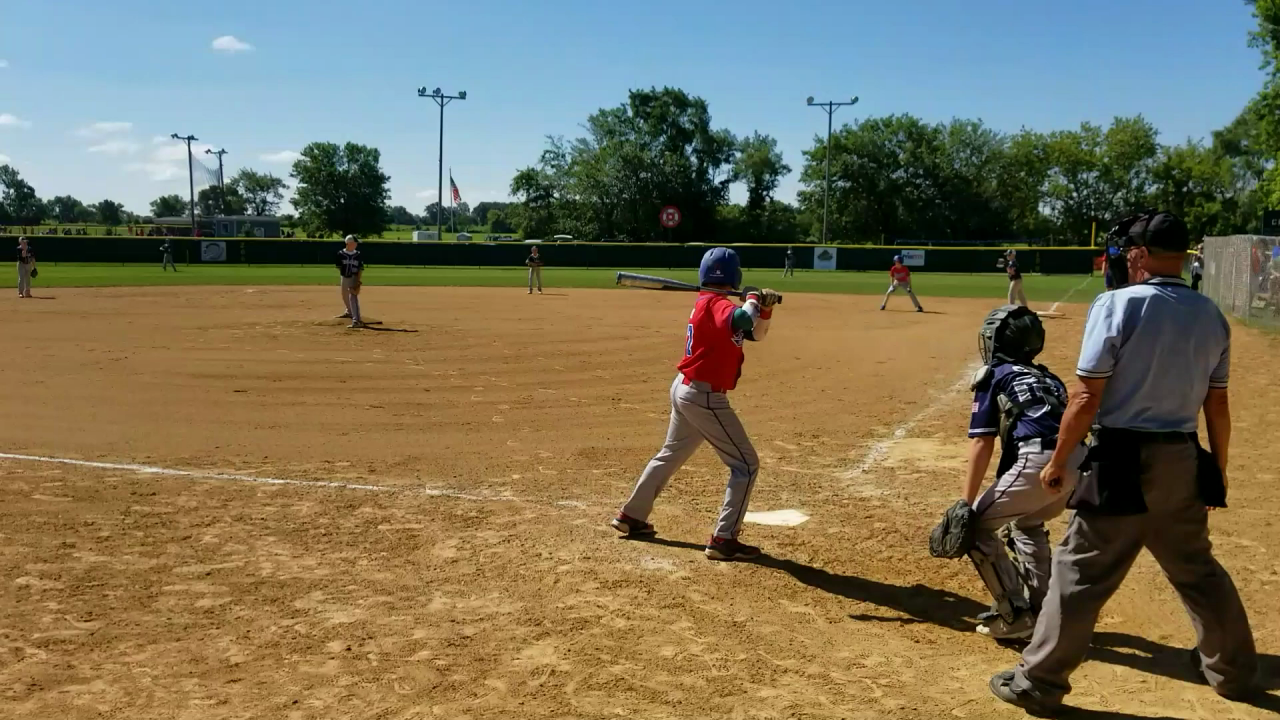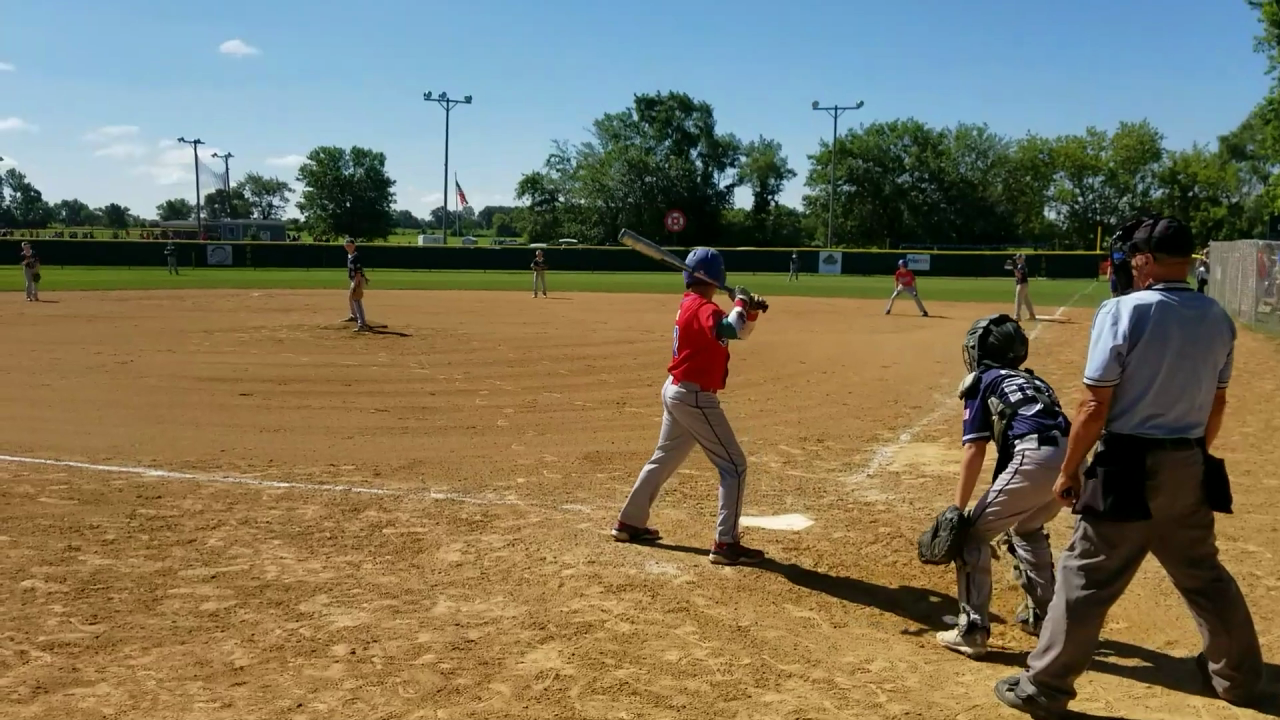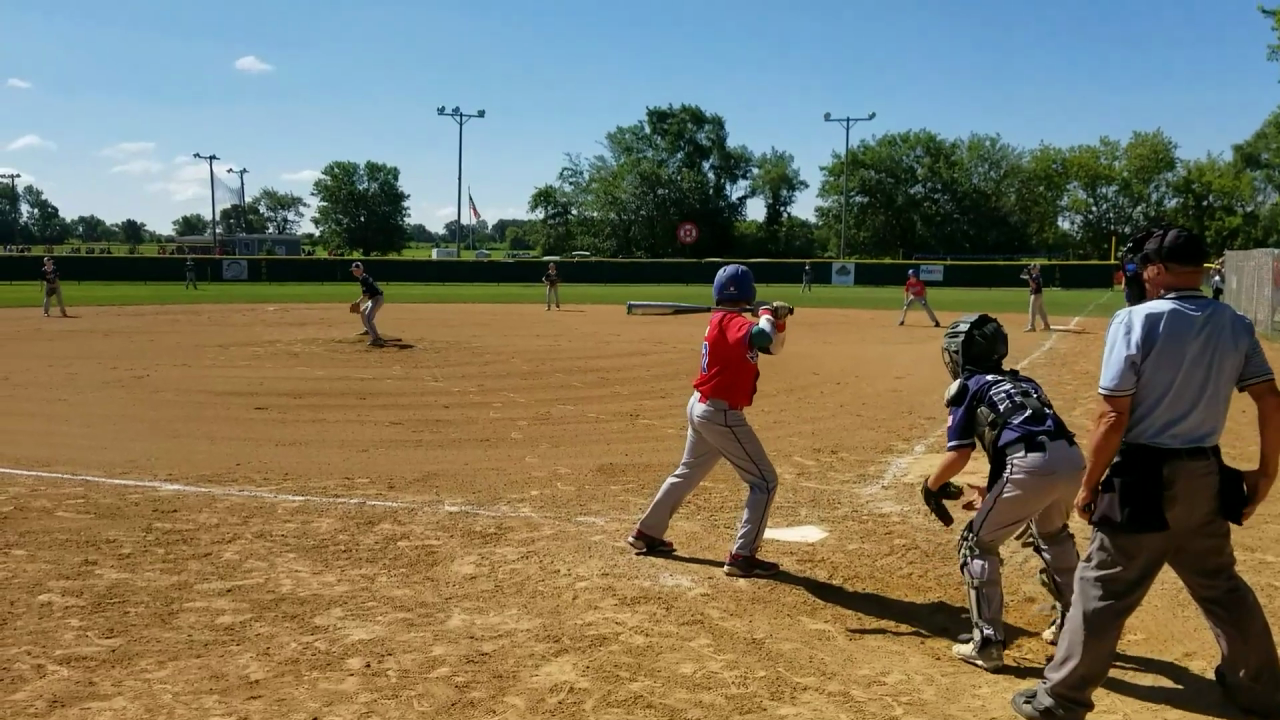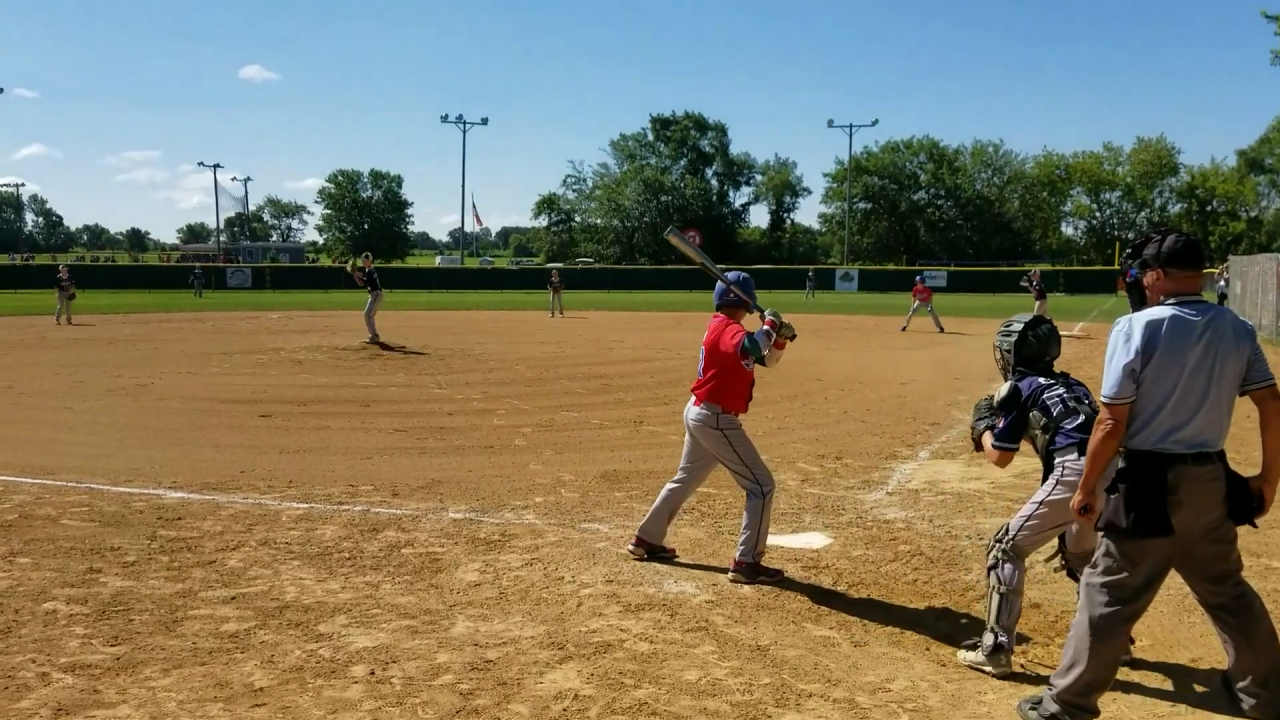
dt=0.5s
person 1, frame 1
left shoulder: (1116, 304)
right shoulder: (1210, 315)
left elbow: (1088, 397)
right elbow: (1217, 404)
left wrist: (1057, 459)
right wrist: (1218, 470)
left hip: (1122, 463)
right hip: (1184, 460)
left knee: (1079, 574)
right knee: (1198, 570)
left ankle: (1037, 683)
right ankle: (1232, 671)
person 1, frame 2
left shoulder: (1123, 311)
right shoulder: (1217, 318)
left elbow: (1096, 406)
right elbow: (1216, 404)
left wrist: (1069, 471)
left hip: (1128, 468)
right hip: (1190, 467)
left knee: (1085, 579)
right knee: (1204, 575)
right ankle: (1239, 676)
person 1, frame 3
left shoulder: (1136, 321)
right shoulder: (1235, 325)
left elbow: (1114, 417)
left wrist: (1089, 484)
left hip: (1145, 479)
right hip: (1206, 477)
left knee: (1102, 590)
right knee: (1221, 585)
person 1, frame 4
left shoulder: (1136, 327)
right shoulder: (1237, 329)
left elbow: (1112, 424)
left wrist: (1086, 488)
left hip: (1150, 485)
right hip: (1211, 482)
left knee: (1108, 596)
right knee: (1228, 592)
person 2, frame 1
left shoulder: (992, 376)
right shoulder: (1048, 378)
left elbow: (982, 444)
left wrist: (966, 504)
left hip: (1039, 461)
right hip: (1078, 461)
left knee: (975, 526)
right knee: (1025, 522)
left ankle: (1016, 614)
right ankle: (1040, 607)
person 2, frame 2
left shoulder: (981, 382)
right shoulder: (1034, 381)
left elbow: (975, 449)
left wrist: (957, 510)
left hip: (1035, 459)
left knee: (972, 532)
right knee: (1025, 527)
left ankle: (972, 630)
right ankle: (1043, 614)
person 2, frame 3
left shoulder: (967, 388)
right shoulder: (1022, 382)
left elbow: (958, 456)
left wrist: (931, 485)
right wrist: (993, 490)
left hip: (1031, 466)
right hip: (1071, 458)
left knee: (977, 544)
right knee: (1051, 532)
left ankle: (987, 643)
person 2, frame 4
left shoulder: (1017, 389)
right shoulder: (1070, 385)
left elbow: (1000, 456)
left wrist: (982, 431)
left hip: (1076, 472)
right hip: (1112, 469)
left knee: (1007, 548)
right knee: (1081, 550)
left ankle: (995, 650)
person 3, frame 1
left shoulder: (708, 304)
right shoulder: (716, 304)
left elbow: (755, 333)
right elbow: (743, 318)
left wrist: (766, 308)
right wrist: (754, 298)
left hip: (684, 389)
right hip: (704, 396)
left knee: (670, 455)
right knee: (746, 463)
left ankle: (631, 515)
right ankle: (723, 540)
person 3, frame 2
left shoulder: (692, 305)
right shoulder: (702, 308)
left elbow: (740, 332)
right elbow: (729, 330)
left wrist: (751, 311)
right wrist: (740, 302)
left hip: (676, 391)
right hip: (694, 397)
left knee: (664, 459)
right knee: (734, 465)
left ankle: (629, 523)
right ankle: (725, 544)
person 3, frame 3
left shoulder: (723, 321)
right shoulder: (732, 322)
left elbow: (773, 347)
right elbow: (762, 336)
left wrist: (778, 320)
right wrist: (767, 314)
left hip: (700, 407)
right hip: (721, 414)
left knee: (687, 473)
right knee: (765, 481)
left ankle: (647, 532)
right ankle: (742, 556)
person 3, frame 4
left shoulder: (722, 327)
right shoulder: (728, 328)
left elbow: (766, 360)
right elbow: (754, 349)
left wrist: (780, 339)
right wrist: (770, 323)
left hip: (698, 413)
right hip: (716, 418)
left knee: (685, 479)
right knee: (761, 486)
left ankle: (646, 539)
right ankle: (746, 563)
